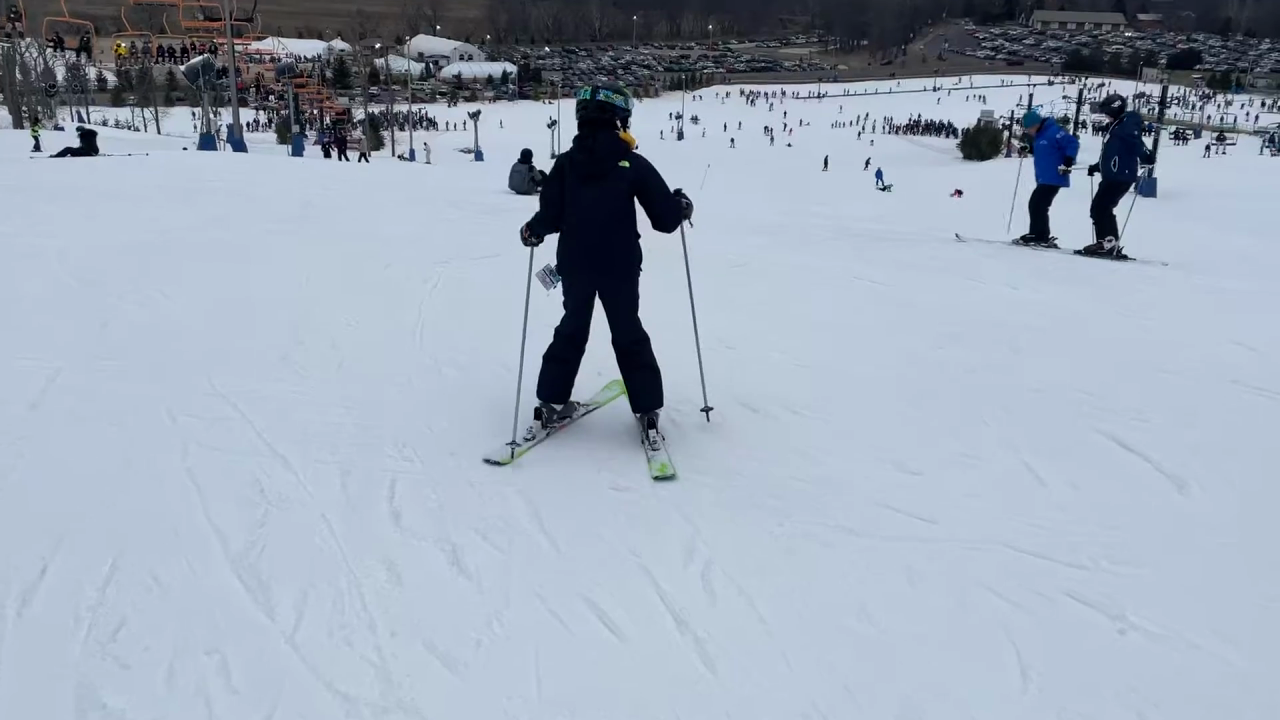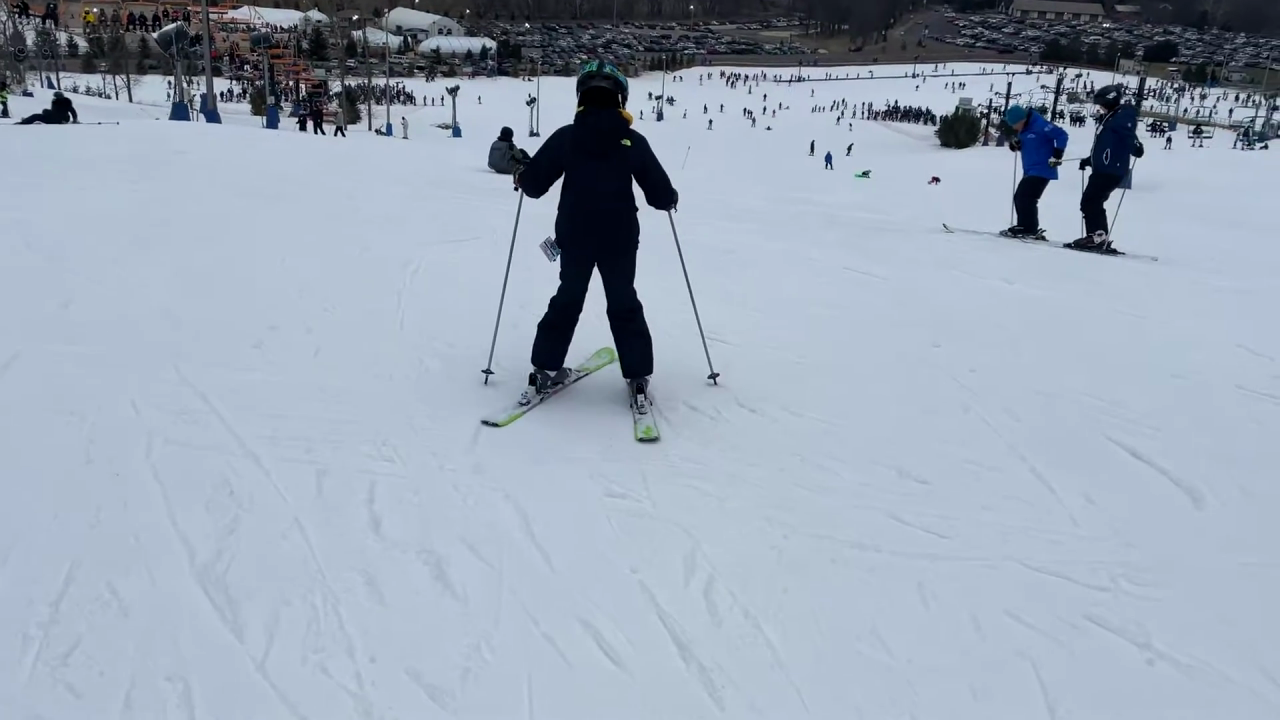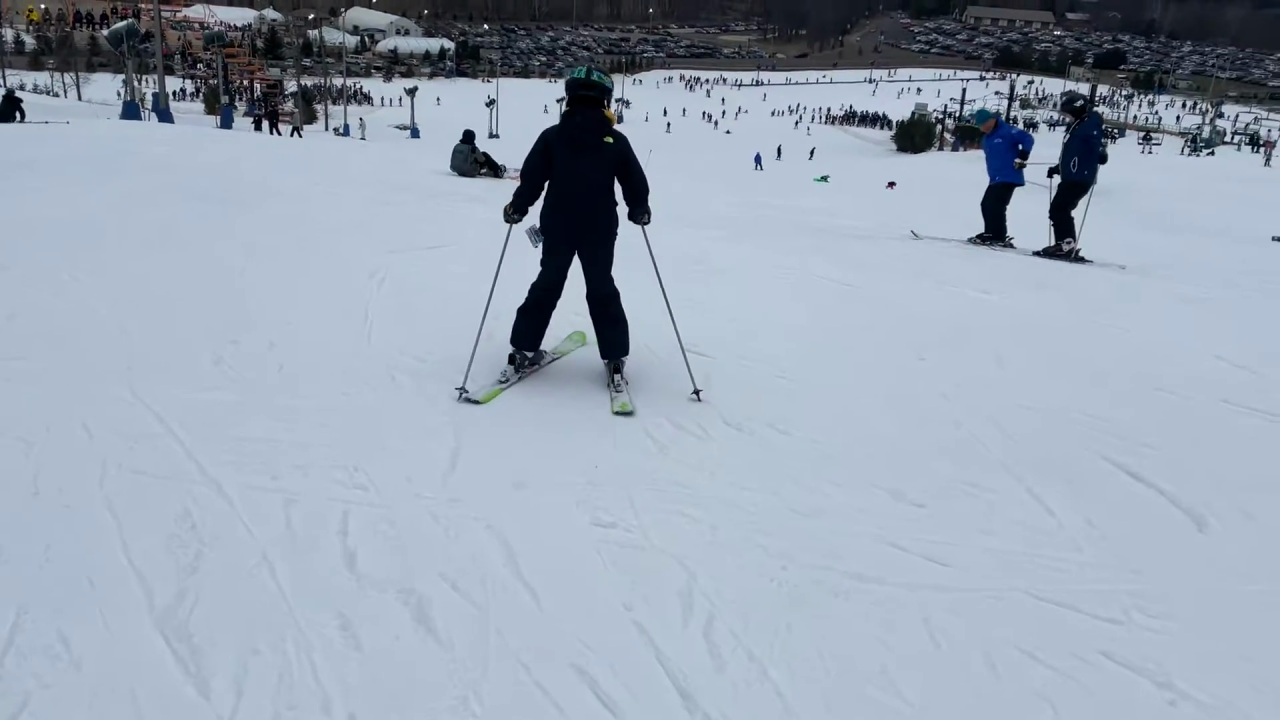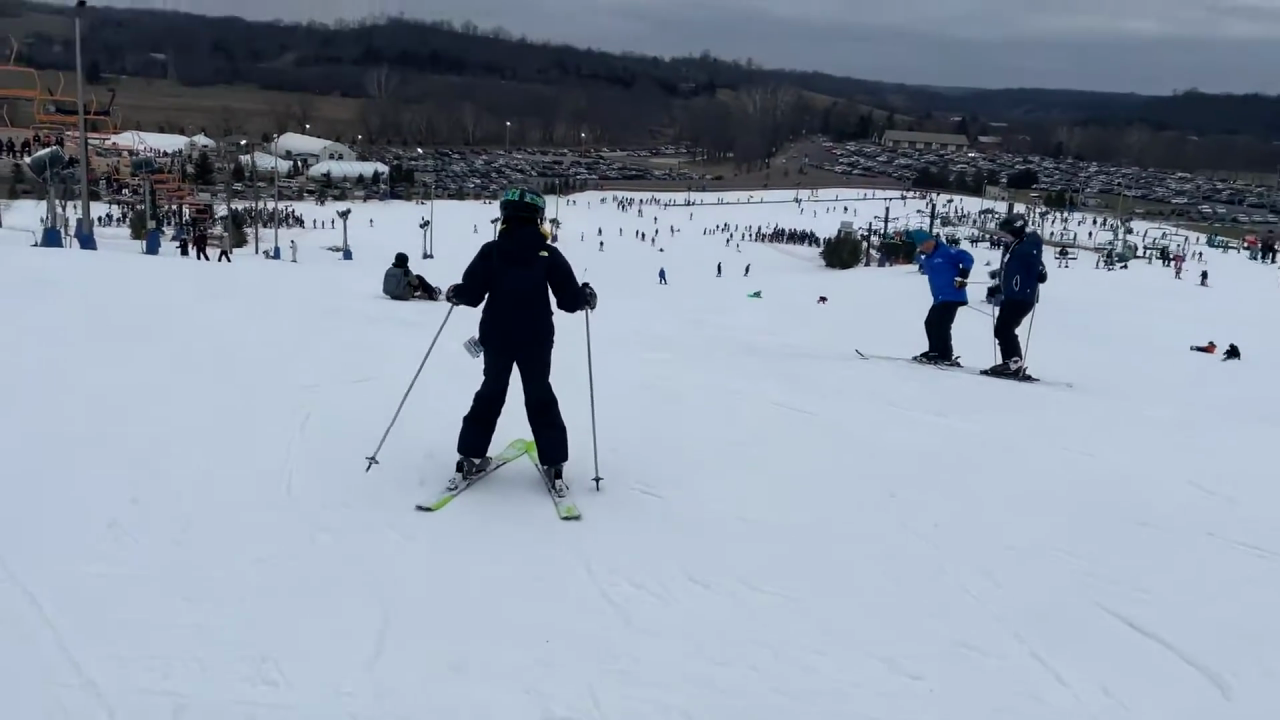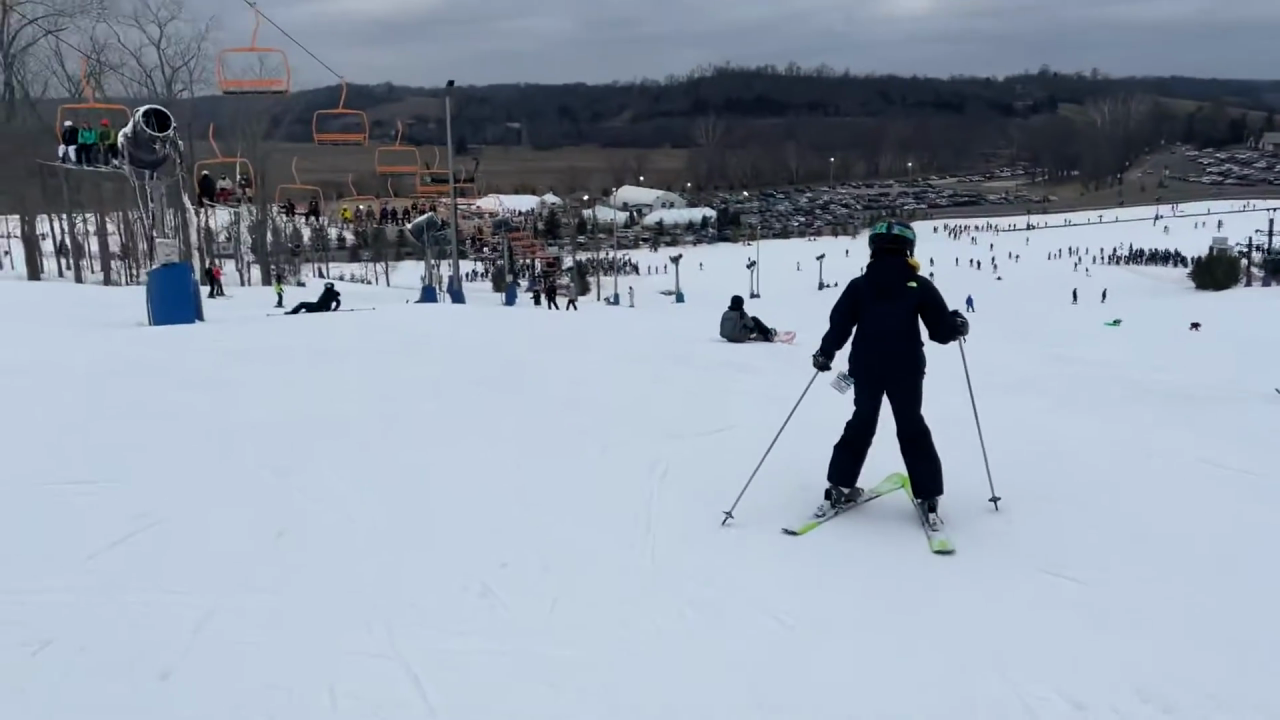
dt=0.7s
person 1, frame 1
left shoulder: (566, 162)
right shoulder: (634, 164)
left elbow: (551, 215)
right elbow: (665, 217)
left wrist: (532, 231)
right wrist: (682, 208)
left hip: (574, 265)
right hip: (620, 267)
left knee: (571, 330)
right knee: (629, 335)
left ankle: (552, 402)
right ankle: (647, 410)
person 1, frame 2
left shoulder: (565, 137)
right shoulder: (632, 141)
left elbow: (534, 183)
right elbow: (659, 192)
left wrist: (521, 178)
right wrist: (669, 199)
left hip: (574, 237)
right hip: (619, 239)
left knee: (567, 300)
right knee: (624, 305)
left ankle: (546, 369)
right ankle: (638, 377)
person 1, frame 3
left shoulder: (552, 136)
right shoulder: (616, 141)
left elbow: (532, 180)
right elbow: (636, 185)
left wrist: (517, 208)
right wrist: (639, 211)
left hip: (558, 228)
right hip: (600, 231)
left knee: (547, 286)
right knee: (602, 291)
left ankle: (524, 351)
right ankle: (614, 359)
person 1, frame 4
left shoulder: (491, 250)
right shoulder: (549, 254)
left elbow: (473, 292)
right elbow: (569, 299)
left wrist: (455, 294)
right wrist: (587, 297)
left hip: (496, 337)
right hip: (536, 339)
left knee: (490, 394)
right knee: (540, 397)
left ankle: (470, 458)
right ankle: (553, 465)
person 1, frame 5
left shoulder: (859, 285)
right shoulder: (919, 285)
left elbow: (839, 325)
right elbow: (942, 330)
left wrist: (825, 353)
right wrist: (958, 325)
left hip: (865, 370)
right hip: (906, 371)
left knee: (861, 424)
right knee: (912, 429)
left ankle: (839, 488)
right ankle: (928, 498)
